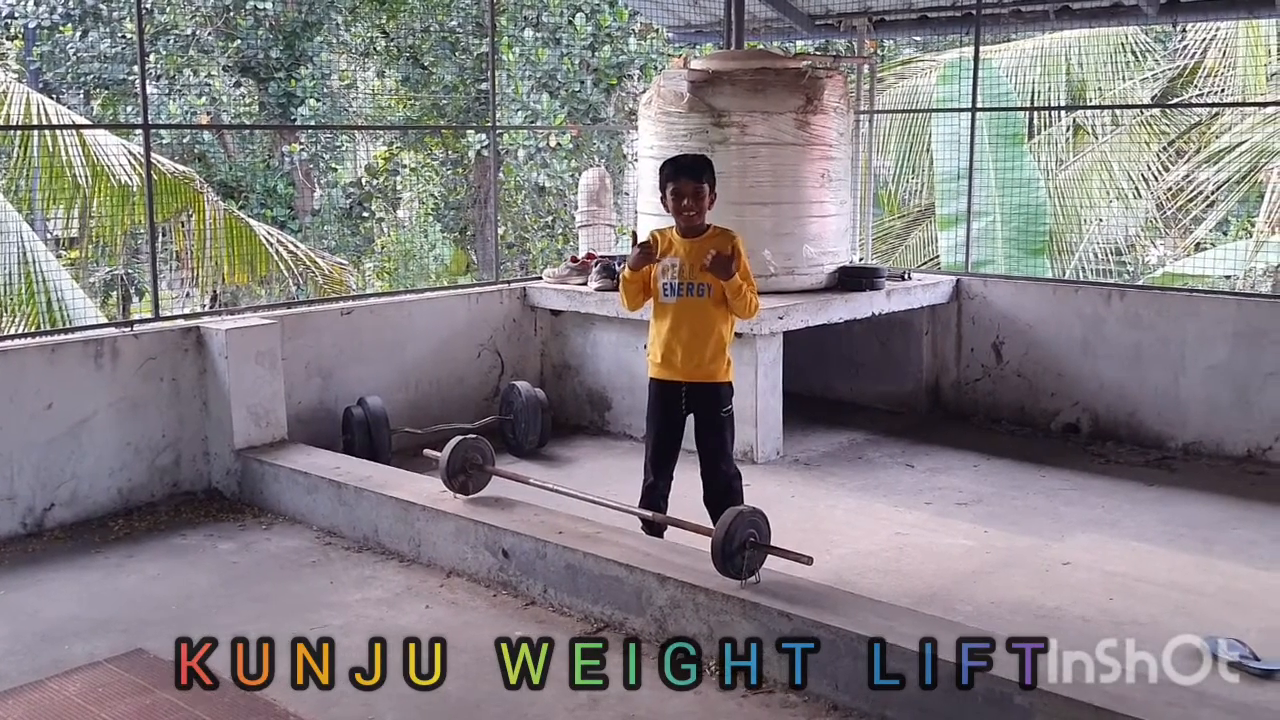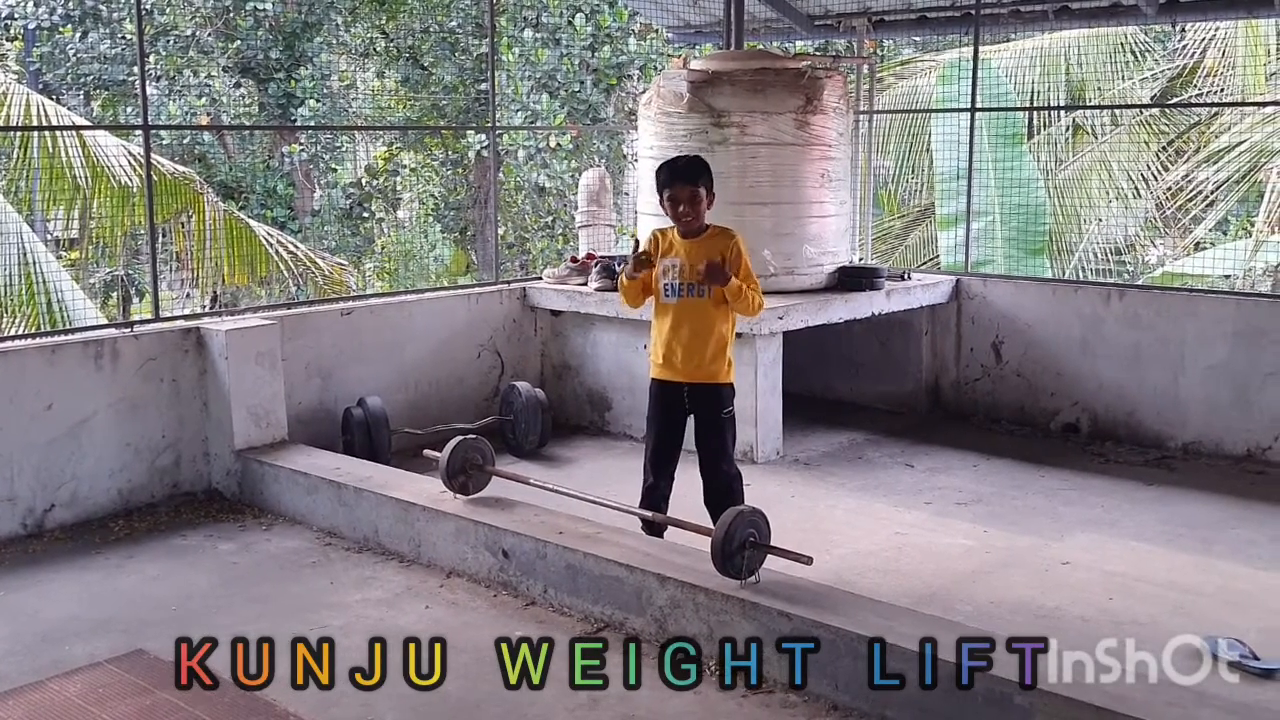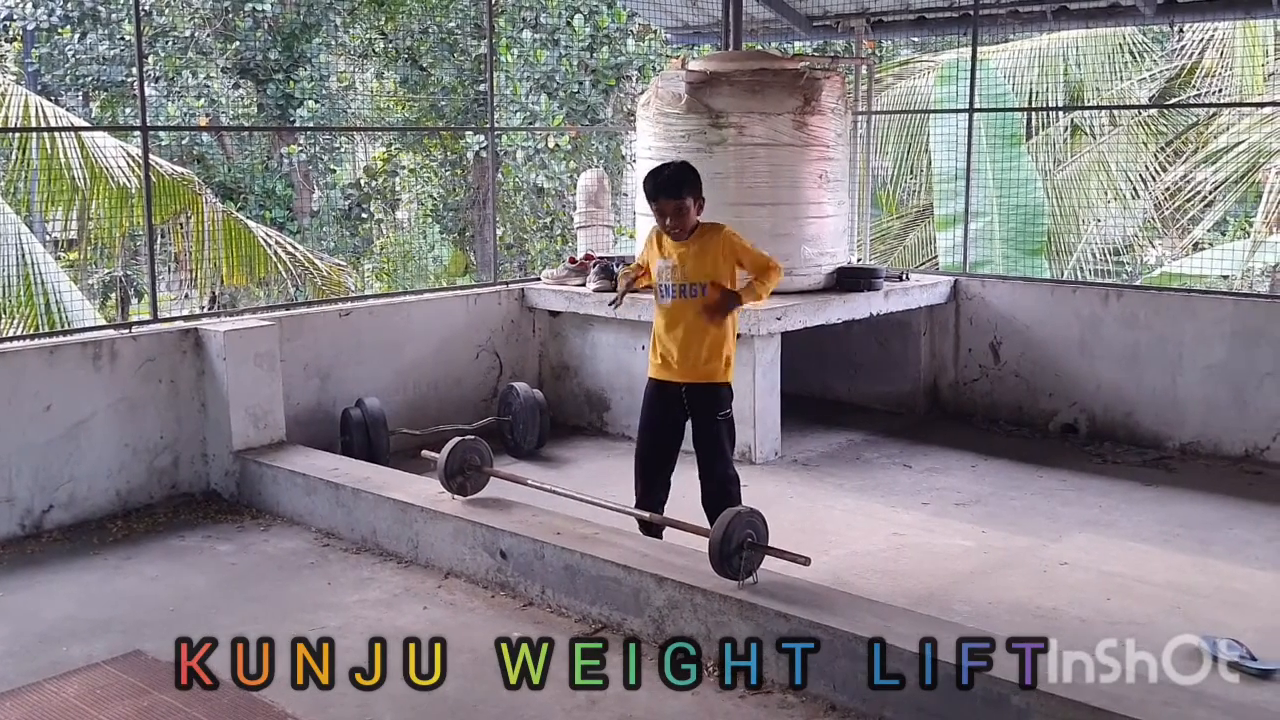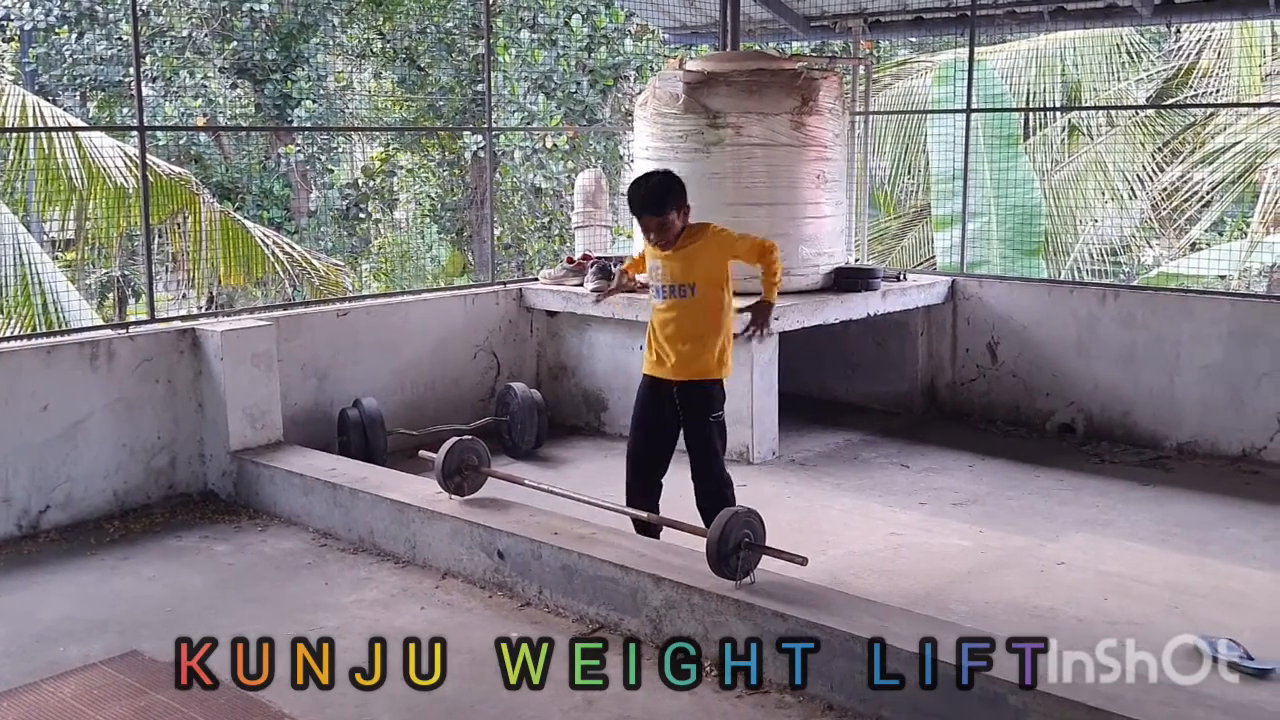
dt=0.4s
person 1, frame 1
left shoulder: (727, 244)
right shoulder: (656, 243)
left elbow: (749, 309)
right elbow: (633, 303)
left wrist: (729, 278)
right wrist: (631, 269)
left hip: (712, 377)
right hip: (664, 375)
left knee: (719, 467)
right knee: (657, 463)
right ankle: (650, 537)
person 1, frame 2
left shoulder: (727, 243)
right shoulder: (657, 242)
left elbow: (755, 301)
right elbow: (634, 299)
left wrist: (727, 282)
right wrist: (630, 276)
left hip: (712, 378)
right hip: (665, 375)
left knee: (719, 469)
right knee: (656, 465)
right ankle: (650, 539)
person 1, frame 3
left shoulder: (722, 239)
right shoulder: (655, 240)
left elbow: (771, 271)
right elbow: (641, 268)
left wrist: (738, 296)
right wrist: (628, 279)
left hip: (710, 378)
right hip: (662, 376)
left knee: (717, 469)
right knee: (649, 464)
right ankle: (649, 541)
person 1, frame 4
left shoulder: (711, 239)
right shoulder: (652, 243)
left elbow: (766, 251)
left wrist: (767, 300)
right wrist: (626, 273)
left hip: (702, 376)
right hip: (657, 374)
left knee: (708, 468)
right knee: (641, 464)
right ankle: (645, 543)
